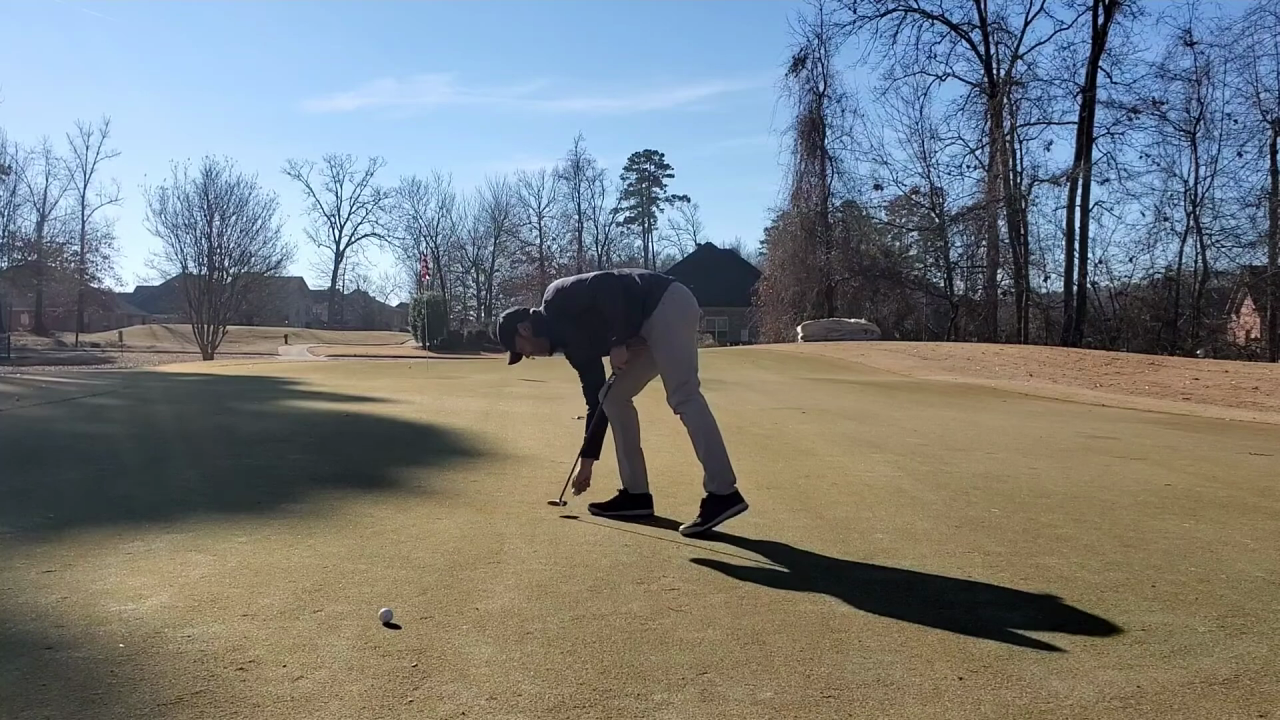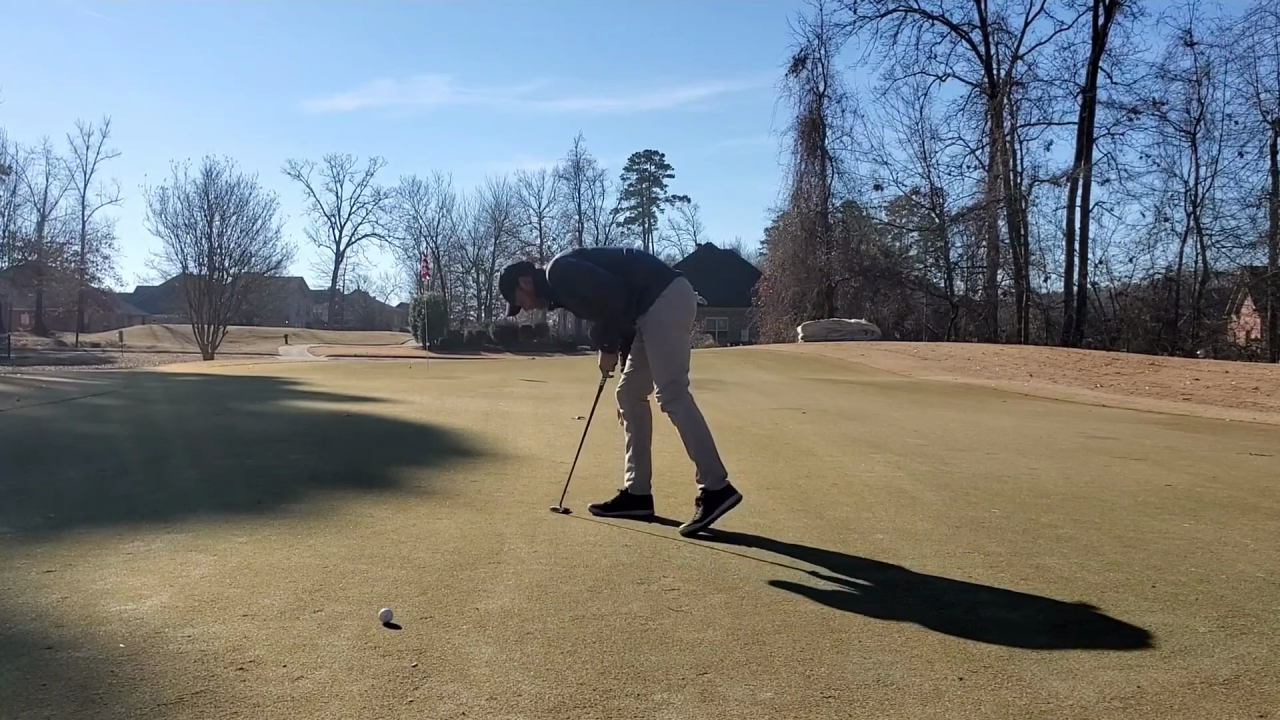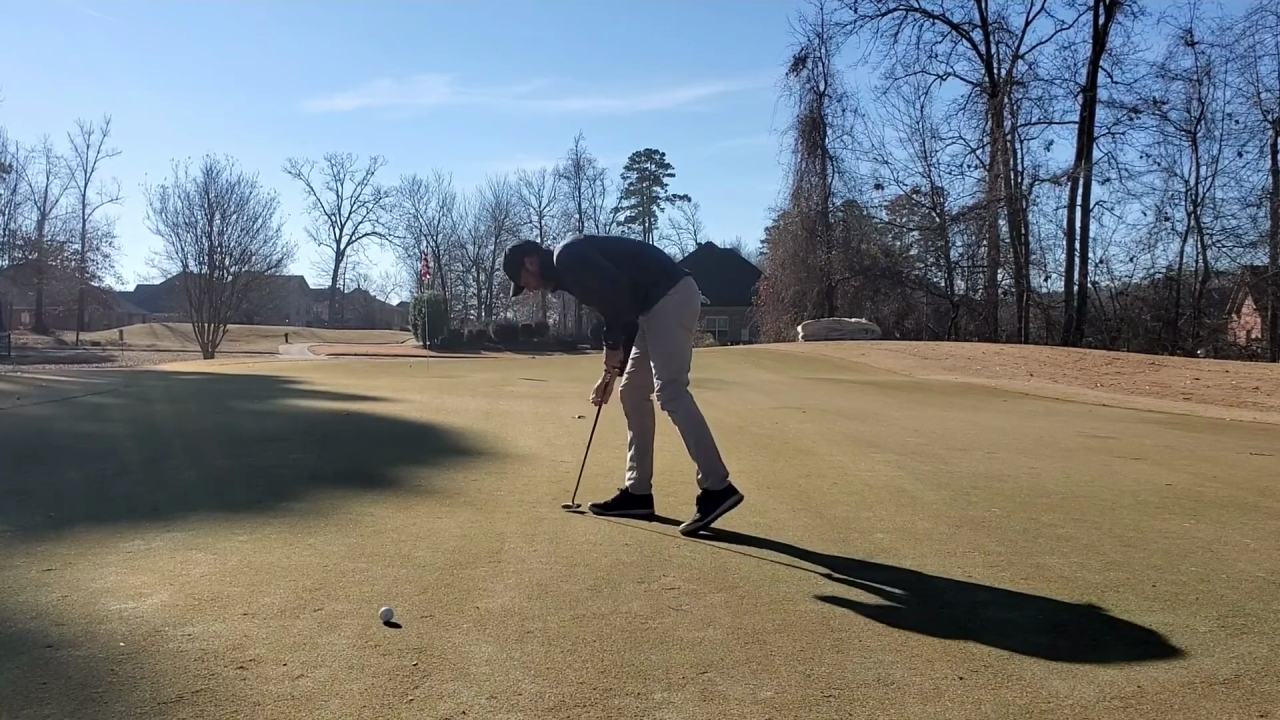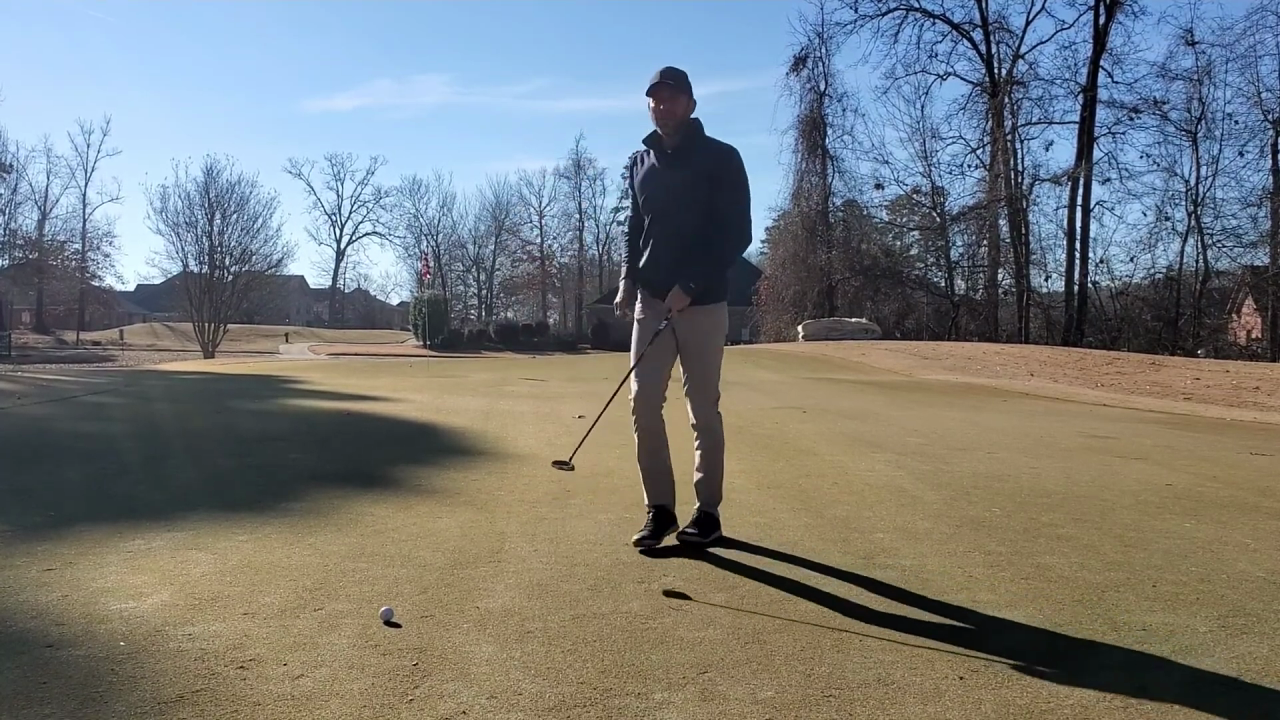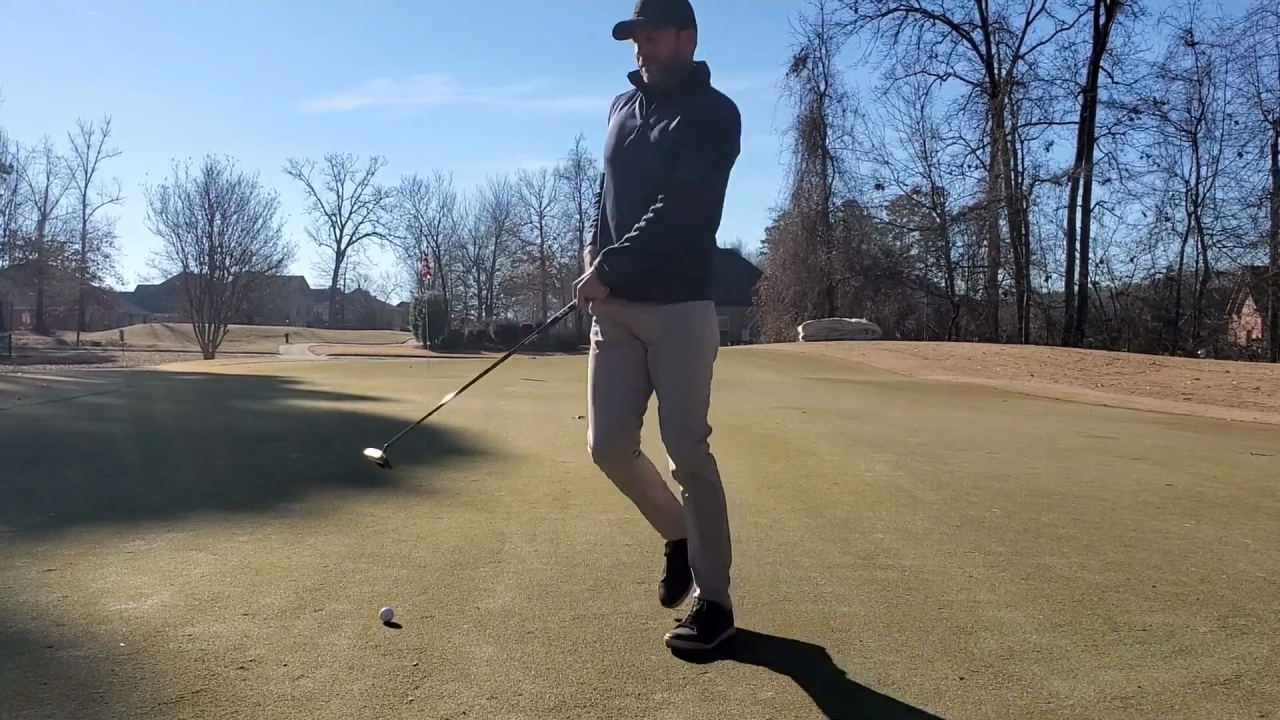
dt=1s
person 1, frame 1
left shoulder: (558, 300)
right shoulder: (569, 339)
left elbow: (604, 283)
right elbow: (595, 396)
left wrist: (616, 342)
right wrist: (587, 460)
left hip: (668, 305)
left knee: (683, 397)
right knee: (613, 396)
left ankle: (723, 494)
right ankle: (636, 493)
person 1, frame 2
left shoulder: (560, 272)
right shoulder: (563, 289)
left elbow: (612, 292)
right elbow: (618, 317)
left wrist: (606, 347)
left hip: (665, 299)
right hip: (656, 307)
left knee: (671, 394)
right knee: (630, 393)
left ankle: (716, 489)
right ankle: (637, 494)
person 1, frame 3
left shoulder: (567, 256)
right shoulder: (568, 272)
left elbow: (617, 288)
right elbow: (620, 313)
left wrist: (612, 346)
right wrist: (613, 370)
left hip: (671, 296)
right hip: (658, 305)
left knee: (671, 392)
right knee: (632, 393)
left ankle: (717, 488)
right ankle: (638, 492)
person 1, frame 4
left shoulder: (721, 159)
right shoulder: (640, 163)
left elbow: (736, 235)
left wrist: (689, 286)
right wrist: (627, 279)
left hip: (705, 303)
right hip: (651, 300)
left knee: (704, 411)
right knee: (645, 402)
left ankle: (707, 510)
right ankle: (660, 511)
person 1, frame 5
left shoulder: (713, 113)
right shoulder: (624, 107)
left elbow: (681, 209)
left wrist: (607, 269)
right wrist: (593, 261)
left hip: (680, 306)
right hip: (615, 307)
left knee: (687, 450)
right knee: (609, 445)
left ankle: (715, 599)
right ankle: (680, 535)
